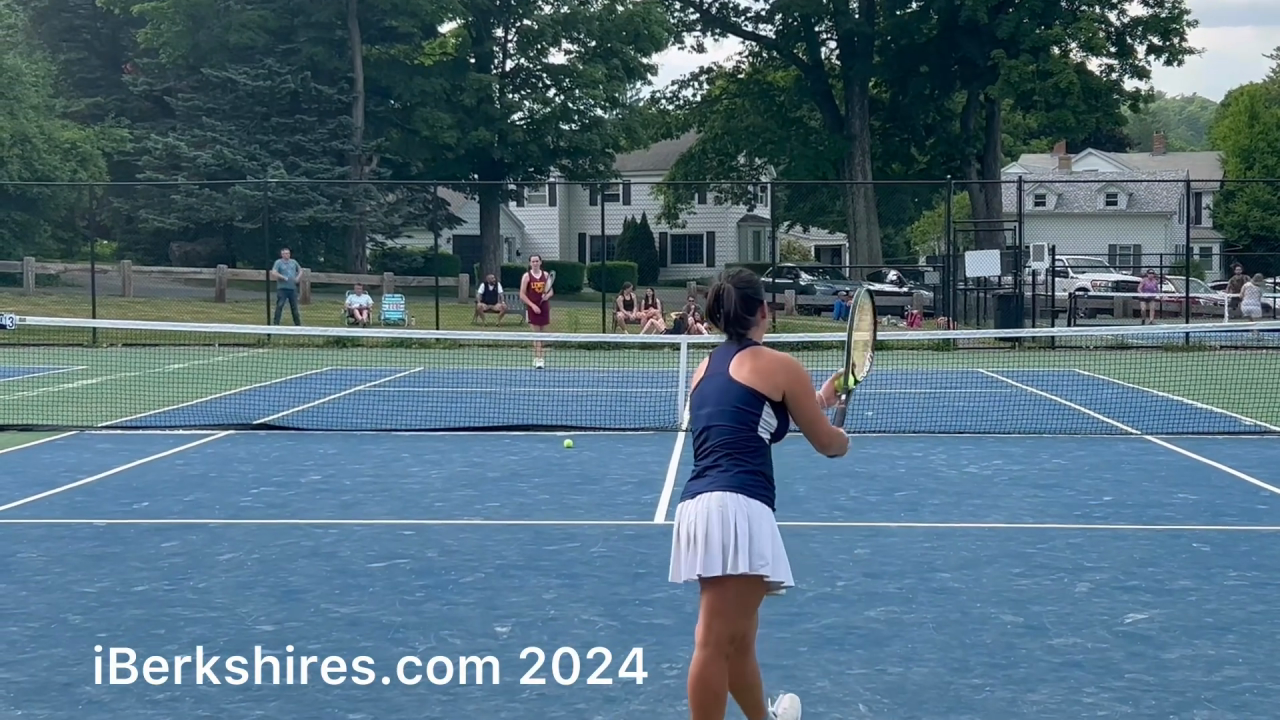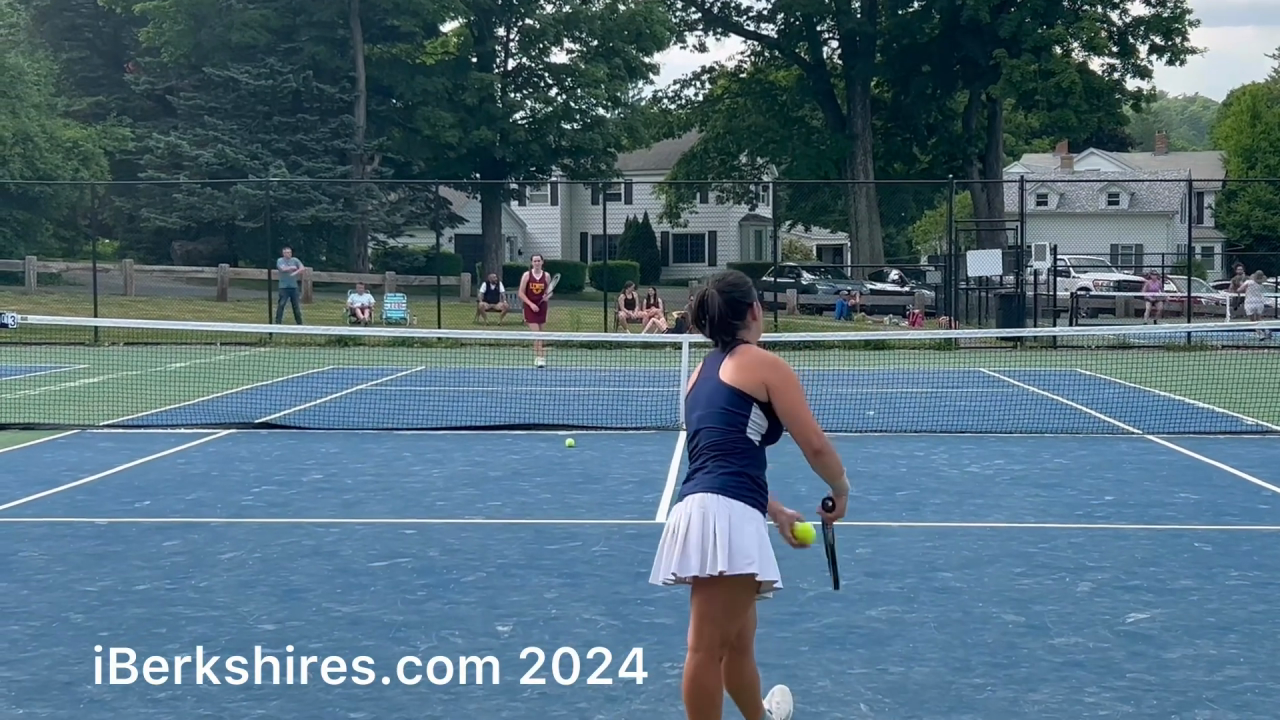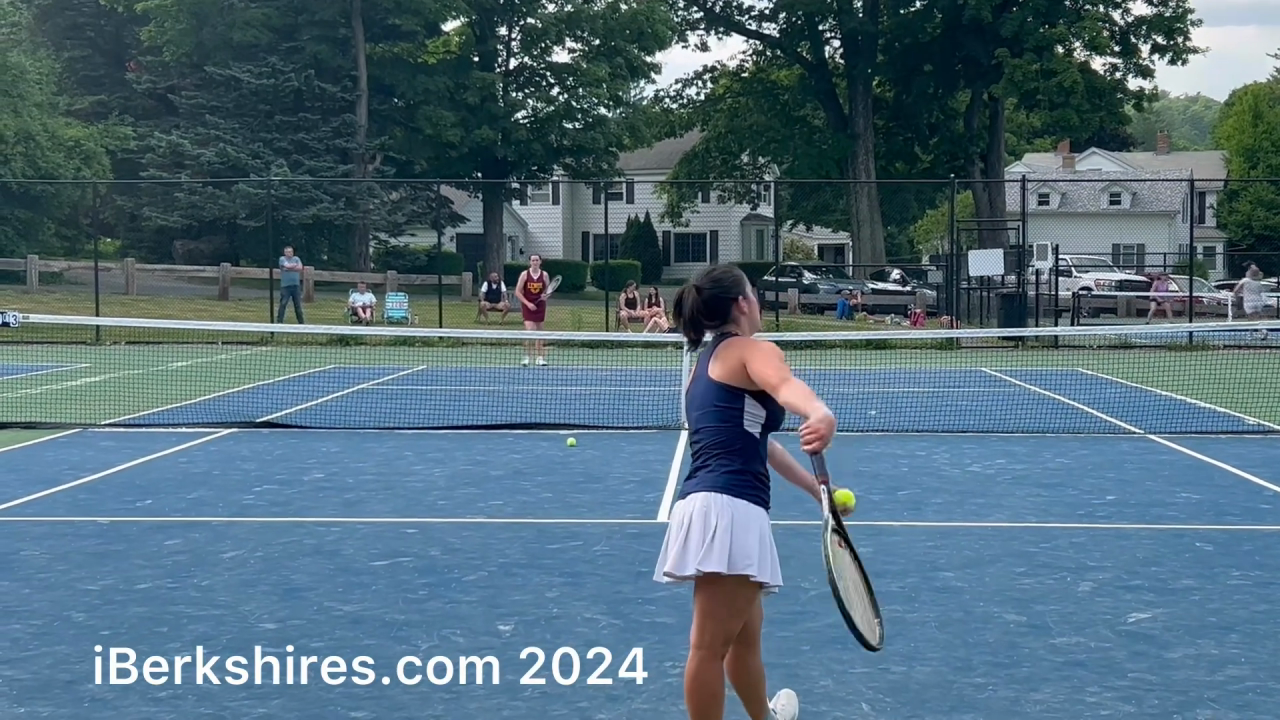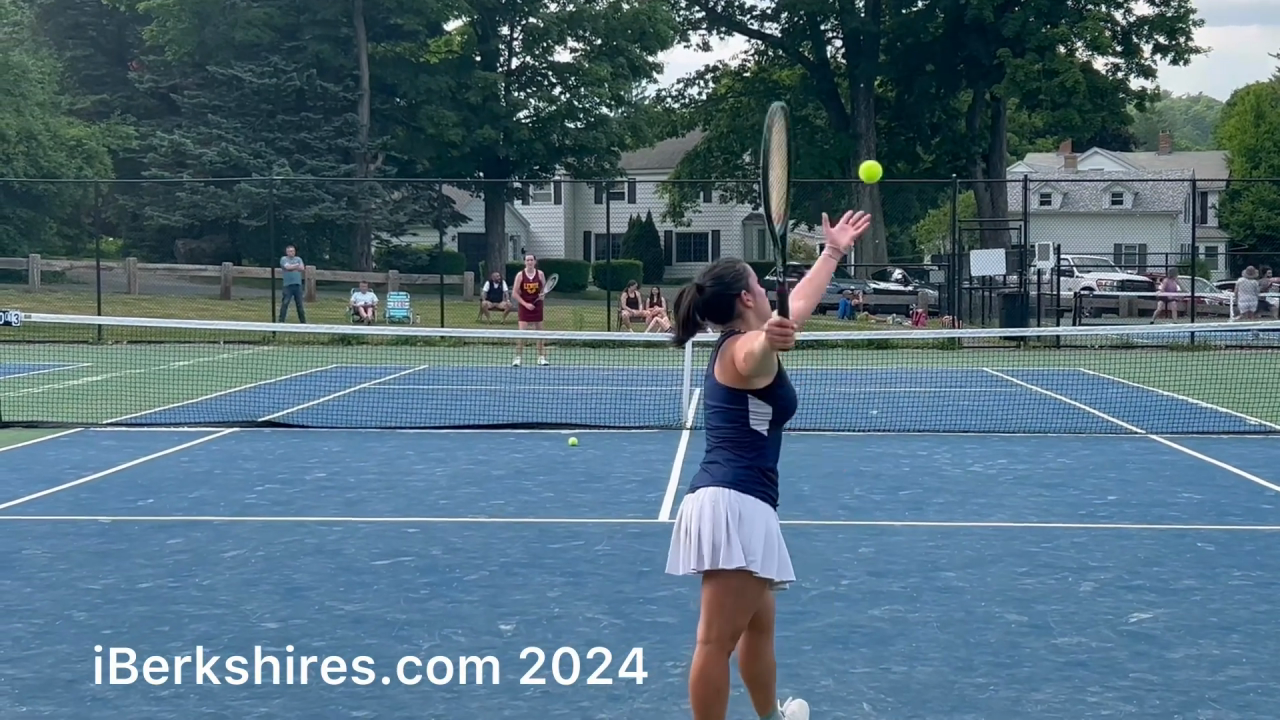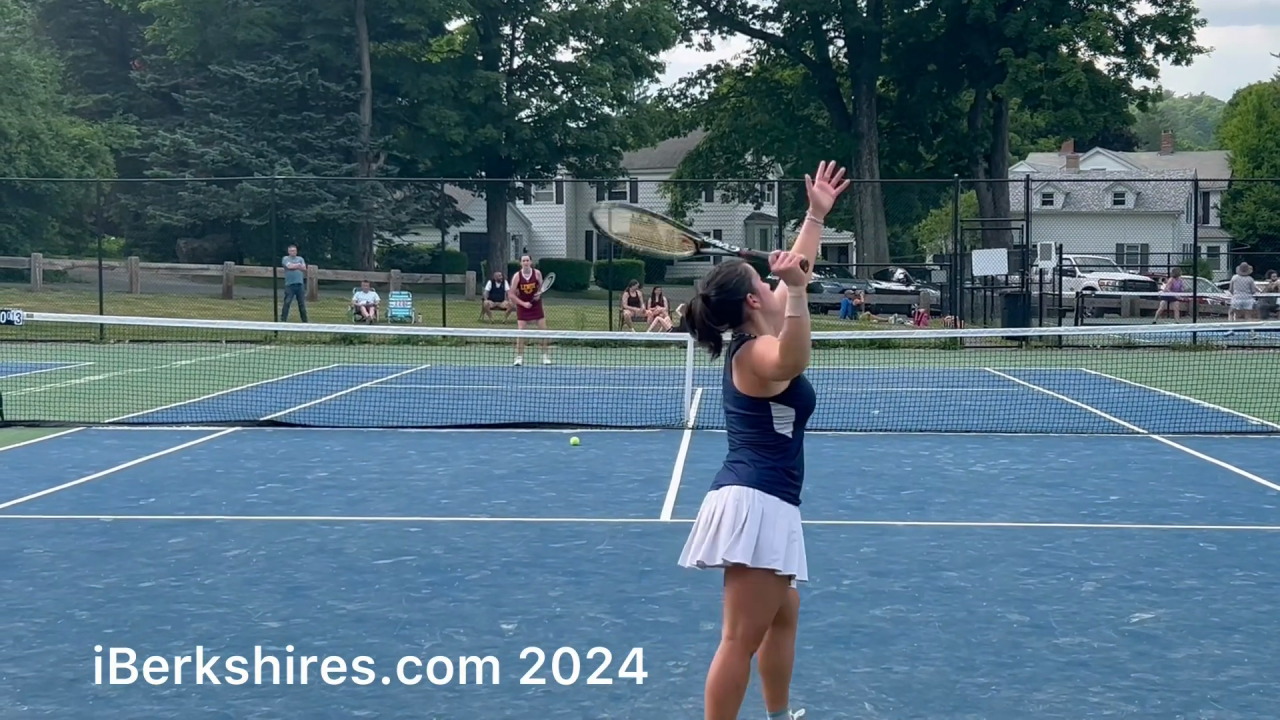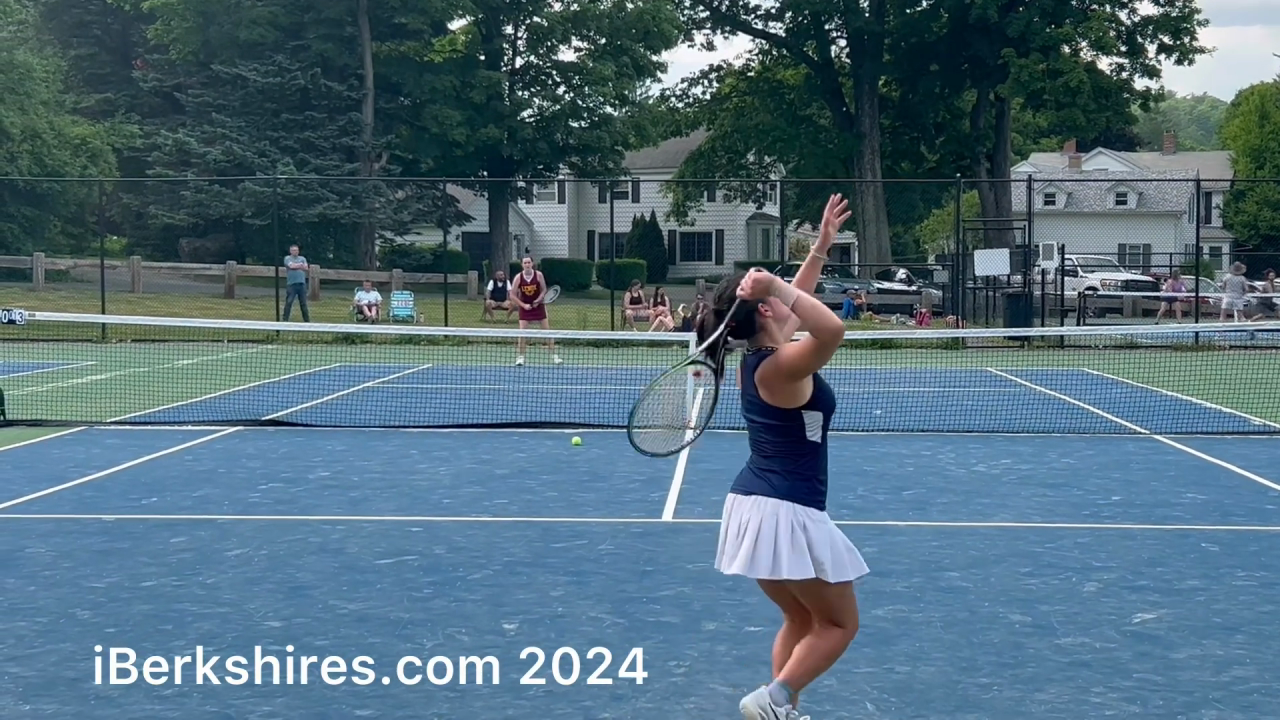
dt=0.2s
person 1, frame 1
left shoulder: (706, 368)
right shoulder: (779, 365)
right elbow: (826, 442)
left wrist: (817, 400)
right wrist: (843, 439)
left hip: (697, 507)
right hip: (736, 509)
left knee: (738, 639)
right knee: (715, 644)
person 1, frame 2
left shoulder: (704, 372)
right shoulder: (765, 364)
right elbow: (814, 445)
left wrist: (778, 513)
right wrist: (840, 490)
left hip: (697, 508)
right hip: (725, 513)
left knee: (738, 639)
right knee: (708, 647)
person 1, frame 3
left shoulder: (709, 363)
right shoulder: (749, 350)
right elbow: (788, 386)
left wrist: (813, 484)
right wrist: (820, 415)
left hip: (706, 505)
right hip: (729, 509)
left knee: (745, 633)
right knee: (711, 645)
person 1, frame 4
left shoulder: (734, 347)
right shoulder: (745, 349)
left elbow: (797, 304)
right elbow: (761, 356)
left wrist: (834, 251)
right wrist: (771, 337)
left hip: (725, 502)
right hip: (735, 503)
left knee: (759, 622)
right knee: (718, 641)
person 1, frame 5
left shoulder: (751, 344)
right shoulder: (760, 354)
left elbow: (792, 277)
right elbow: (793, 361)
left wrist: (817, 213)
right wrist: (795, 292)
left hip: (749, 502)
right hip: (759, 505)
left knee: (783, 616)
right knee: (742, 641)
person 1, frame 6
left shoulder: (762, 357)
right shoulder: (781, 366)
left elbow: (796, 299)
right elbow: (831, 328)
left wrist: (823, 242)
right wrist: (776, 284)
left hip: (756, 507)
right hip: (786, 515)
left knee: (803, 621)
right knee: (839, 623)
